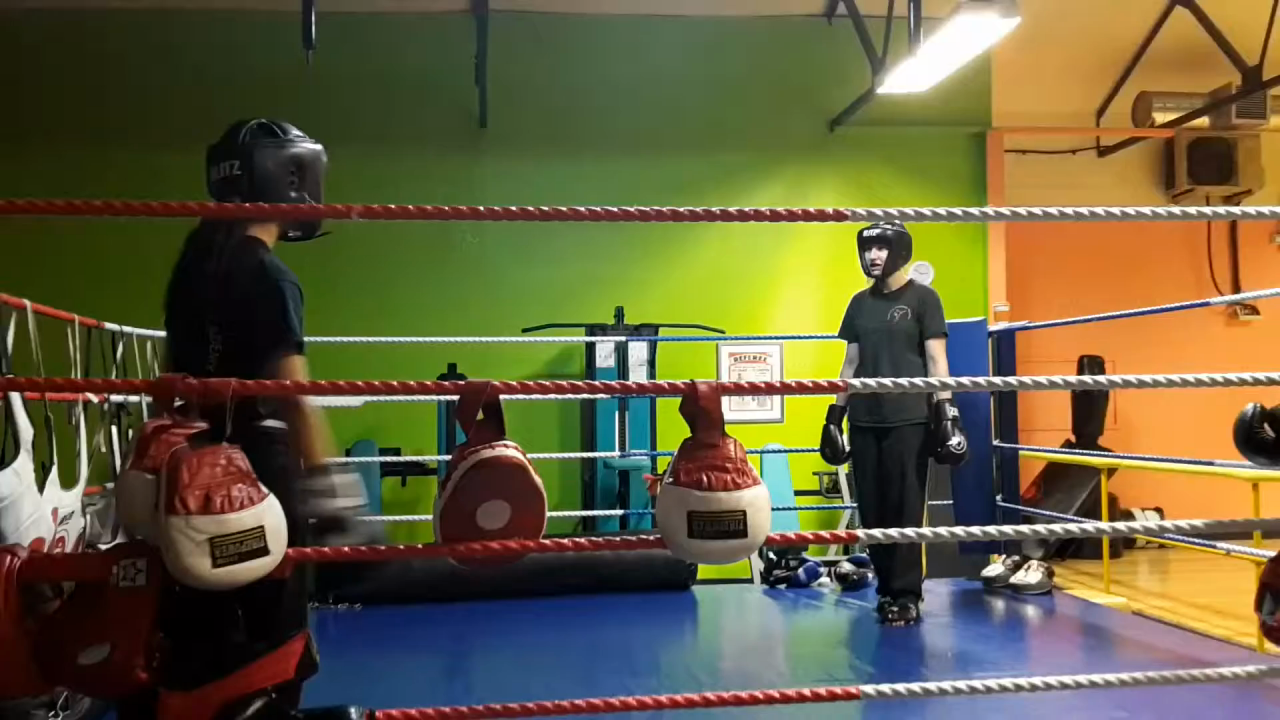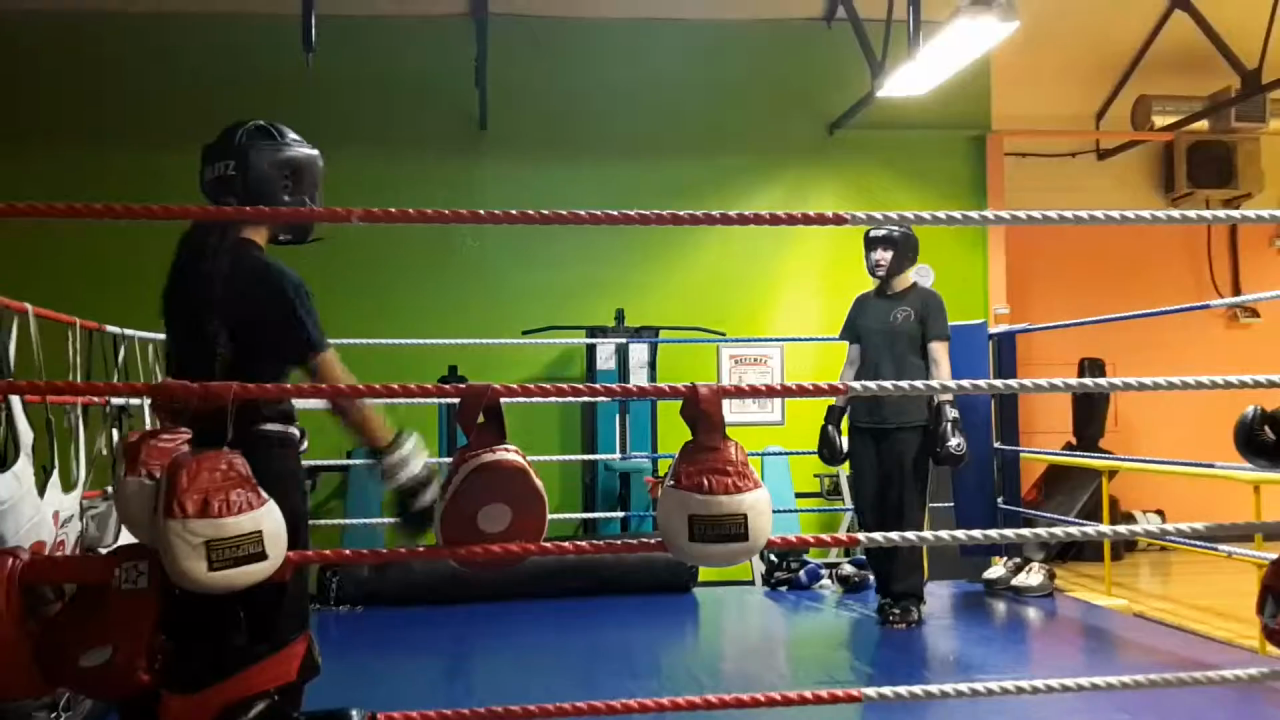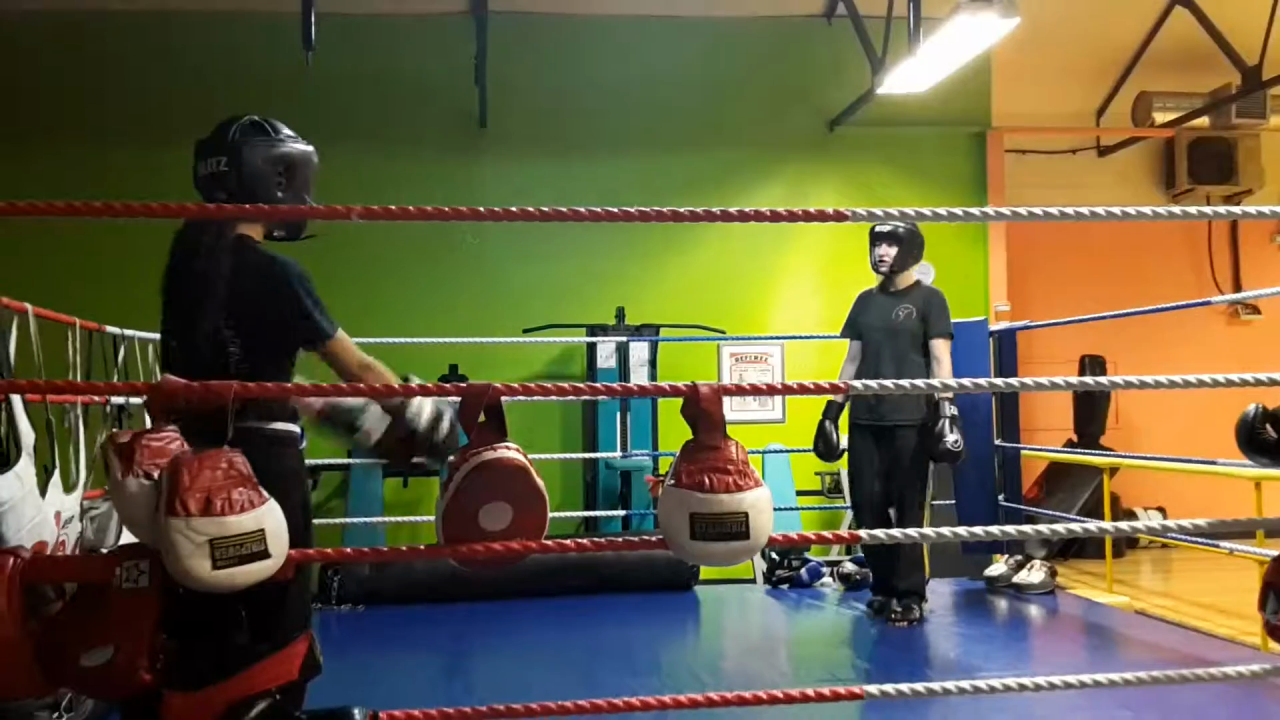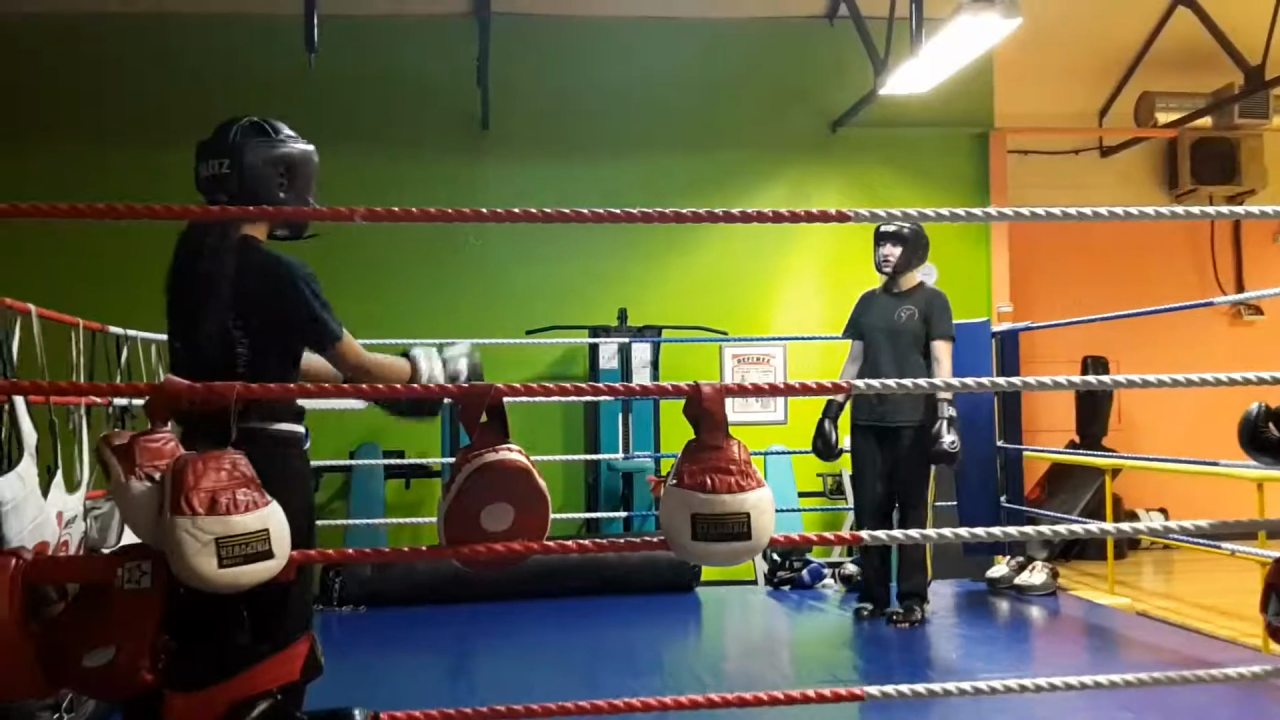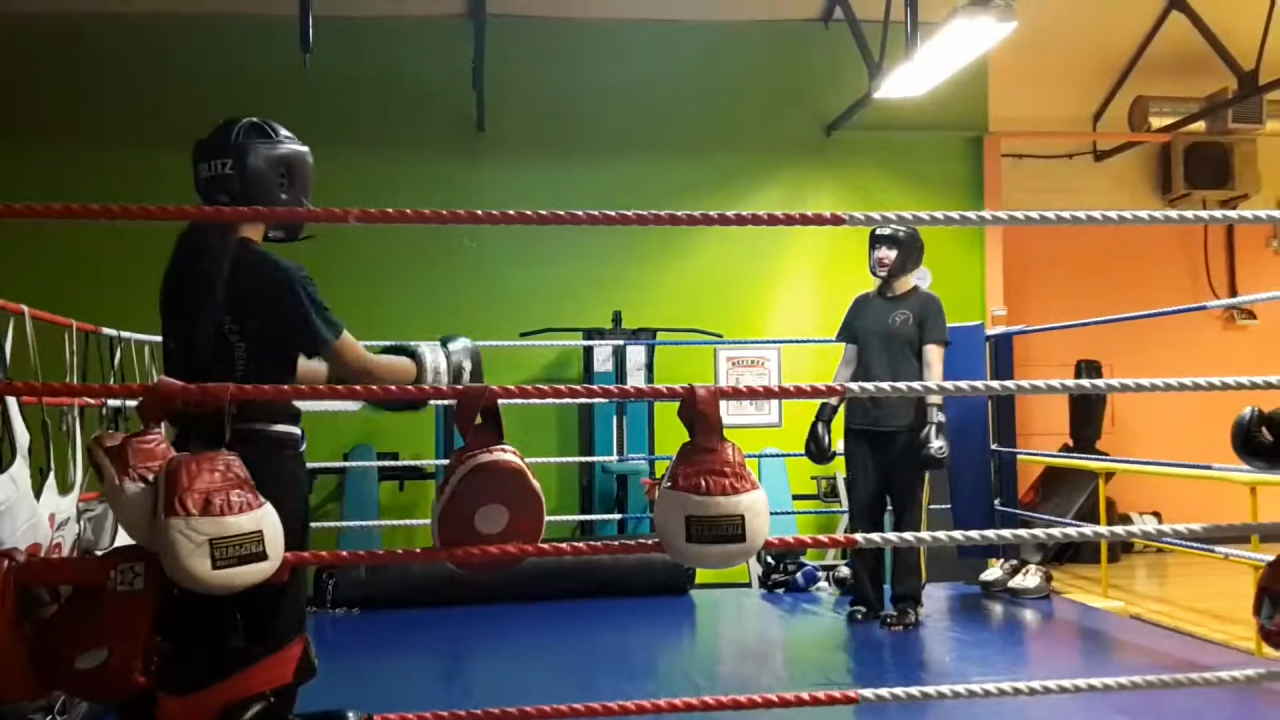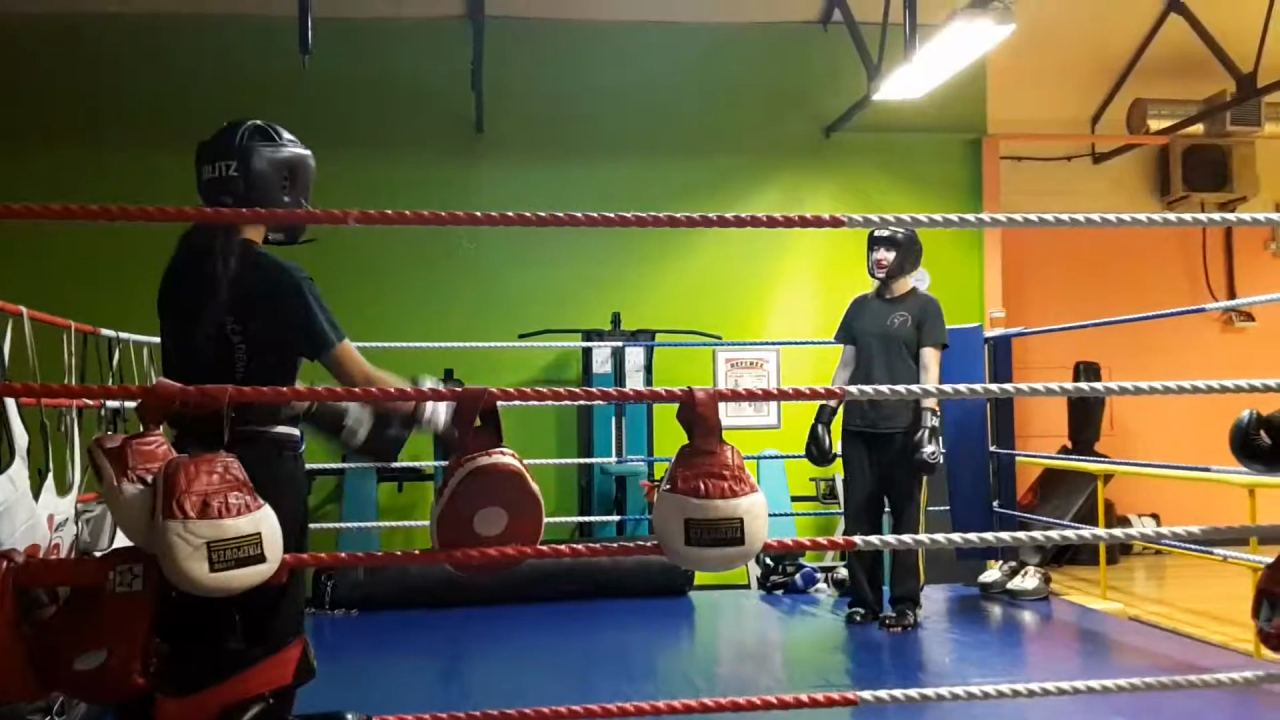
dt=0.1s
person 1, frame 1
left shoulder: (197, 264)
right shoulder: (267, 277)
right elbow: (295, 400)
right wrist: (329, 497)
right hip: (257, 460)
left knee: (196, 624)
right knee: (270, 626)
person 1, frame 2
left shoulder: (192, 266)
right shoulder: (270, 279)
right elbow: (339, 388)
right wrist: (406, 463)
left hip: (201, 458)
right hip: (258, 460)
left knee: (203, 621)
right knee: (272, 630)
person 1, frame 3
left shoulder: (189, 263)
right shoulder: (271, 274)
right elbow: (351, 367)
left hip: (198, 458)
right hip: (262, 461)
left knee: (198, 621)
right knee: (273, 623)
person 1, frame 4
left shoulder: (194, 263)
right shoulder: (277, 274)
right elbow: (356, 364)
left wrist: (347, 380)
right wrist: (434, 369)
left hip: (200, 460)
right hip: (268, 461)
left knee: (204, 621)
right knee: (275, 625)
person 1, frame 5
left shoulder: (188, 265)
right shoulder: (273, 277)
right elbow: (355, 366)
left wrist: (327, 373)
right wrist: (439, 365)
left hip: (194, 462)
right hip: (262, 464)
left knee: (196, 626)
right knee: (268, 626)
person 1, frame 6
left shoulder: (187, 268)
right shoulder: (275, 279)
right elbow: (355, 375)
left wrist: (336, 414)
right wrist: (428, 404)
right hip: (261, 465)
left knee: (194, 627)
right knee: (265, 627)
person 2, frame 1
left shoulder: (922, 298)
right shoulder: (860, 302)
left elbow: (936, 360)
left wrist: (947, 412)
right wrist: (835, 415)
left hip: (909, 421)
right hip: (864, 421)
left knee: (906, 509)
right knee: (871, 509)
left ankle: (906, 595)
right ankle: (887, 588)
person 2, frame 2
left shoulder: (926, 301)
right shoulder: (863, 304)
left elbow: (939, 362)
left wrist: (947, 414)
right wrist: (833, 416)
left hip: (910, 423)
right hip: (864, 422)
left knee: (907, 512)
right knee: (869, 511)
left ankle: (908, 597)
right ankle: (886, 589)
person 2, frame 3
left shoulder: (928, 298)
right shoulder: (865, 301)
left elbow: (940, 358)
left wrist: (946, 410)
right wrist: (832, 411)
left hip: (910, 421)
right hip: (865, 420)
left knee: (910, 509)
right knee: (867, 508)
left ankle: (910, 597)
right ankle: (882, 589)
person 2, frame 4
left shoulder: (931, 300)
right shoulder: (868, 301)
left elbow: (941, 360)
left wrist: (944, 412)
right wrist: (831, 411)
left hip: (911, 422)
right hip: (866, 421)
left knee: (913, 511)
right knee: (869, 510)
left ankle: (912, 599)
right ankle: (873, 594)
person 2, frame 5
left shoulder: (925, 304)
right shoulder: (862, 304)
left elbow: (933, 366)
left wrist: (934, 418)
right wrist: (825, 414)
left hip: (905, 426)
right hip: (861, 424)
left knee: (907, 515)
right knee: (862, 514)
left ankle: (906, 602)
right ankle: (865, 598)
person 2, frame 6
left shoulder: (924, 306)
right shoulder: (860, 306)
left elbow: (929, 369)
left wrist: (928, 422)
right wrist: (824, 416)
left hip: (902, 428)
right hip: (858, 427)
left knee: (905, 517)
right knee: (859, 516)
left ankle: (905, 603)
right ankle: (864, 600)
